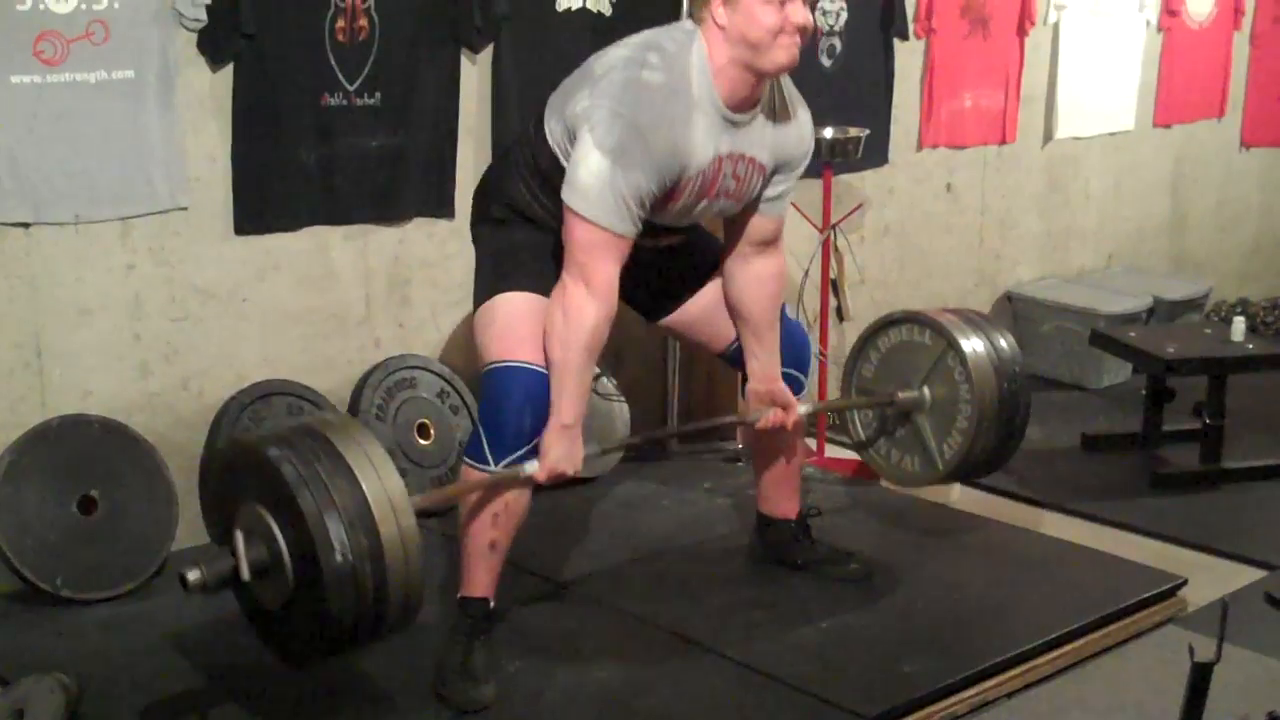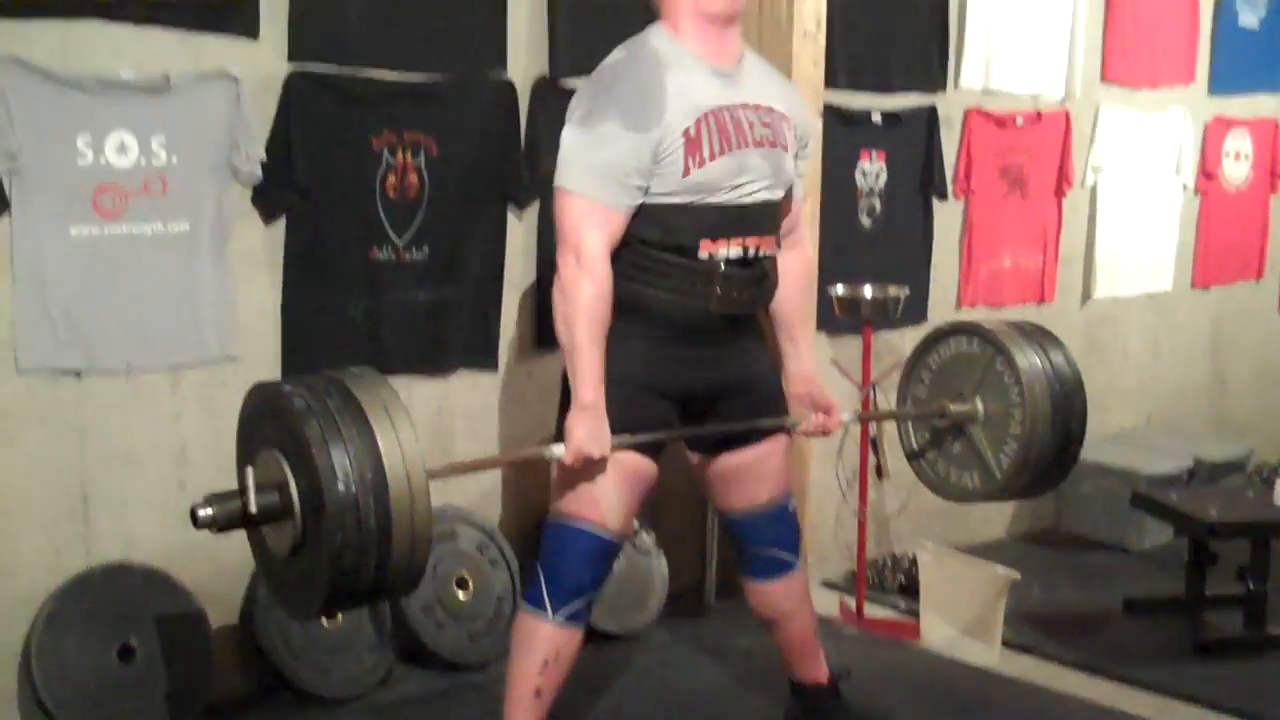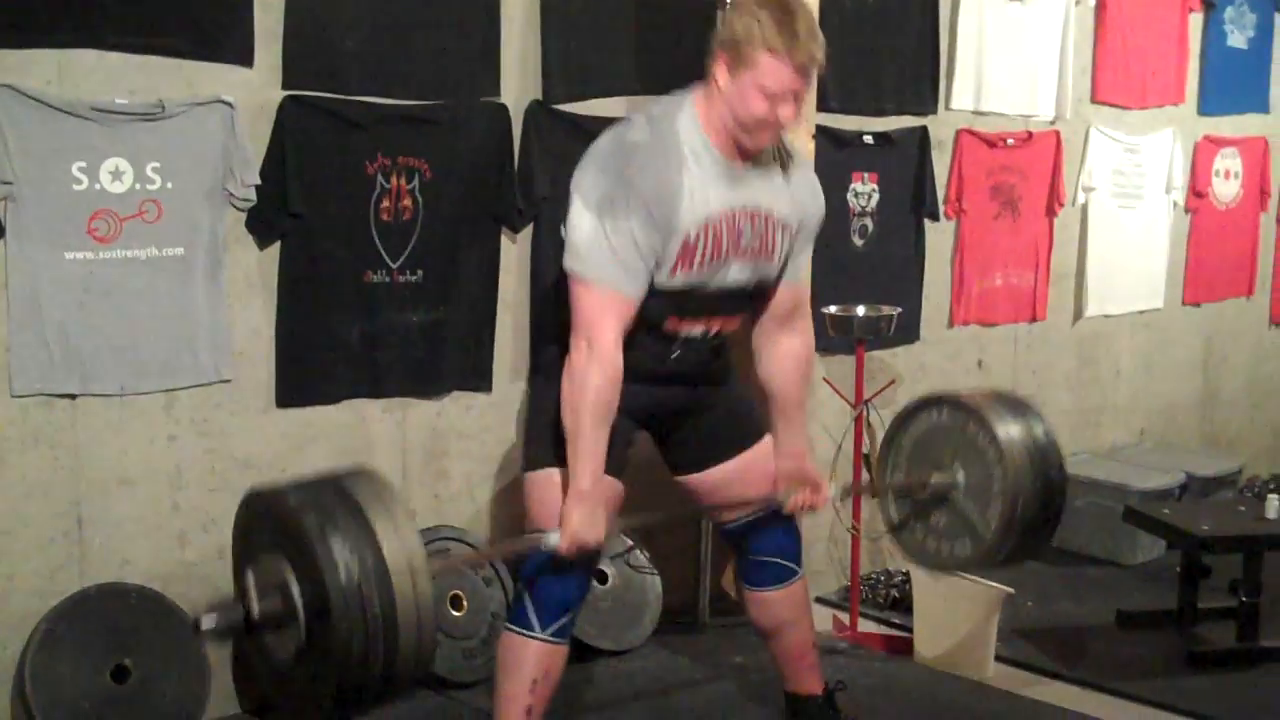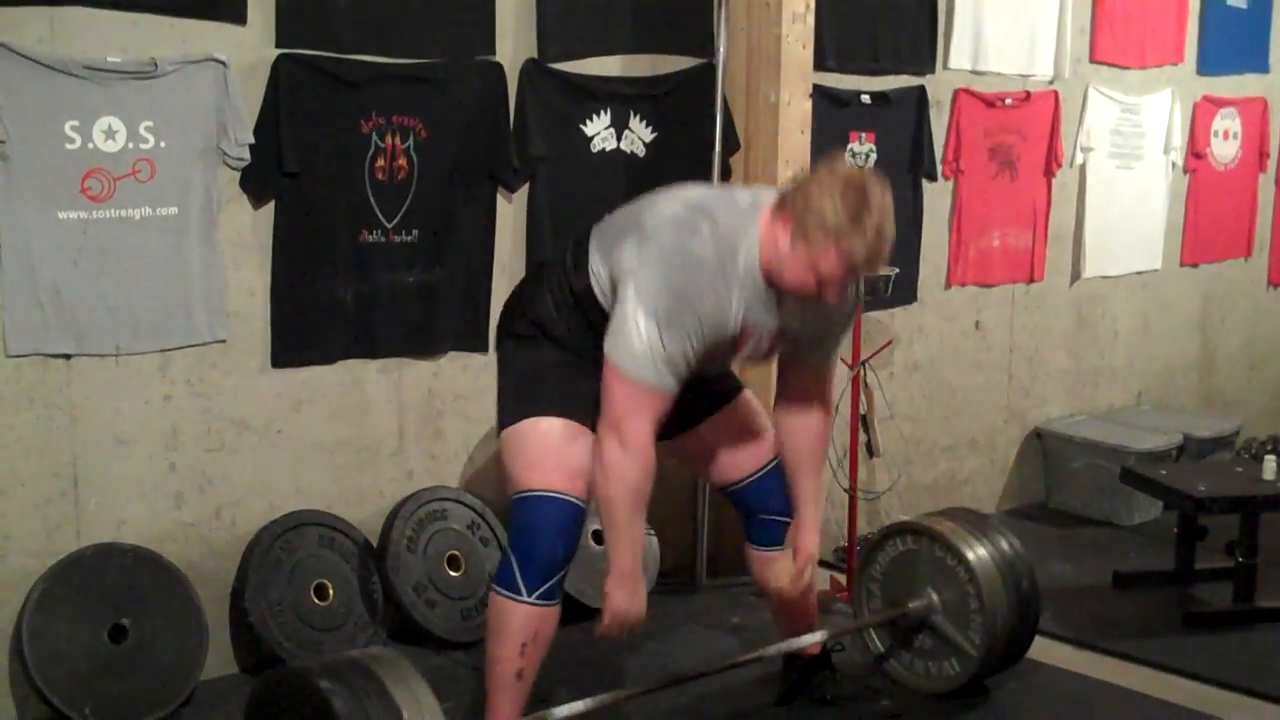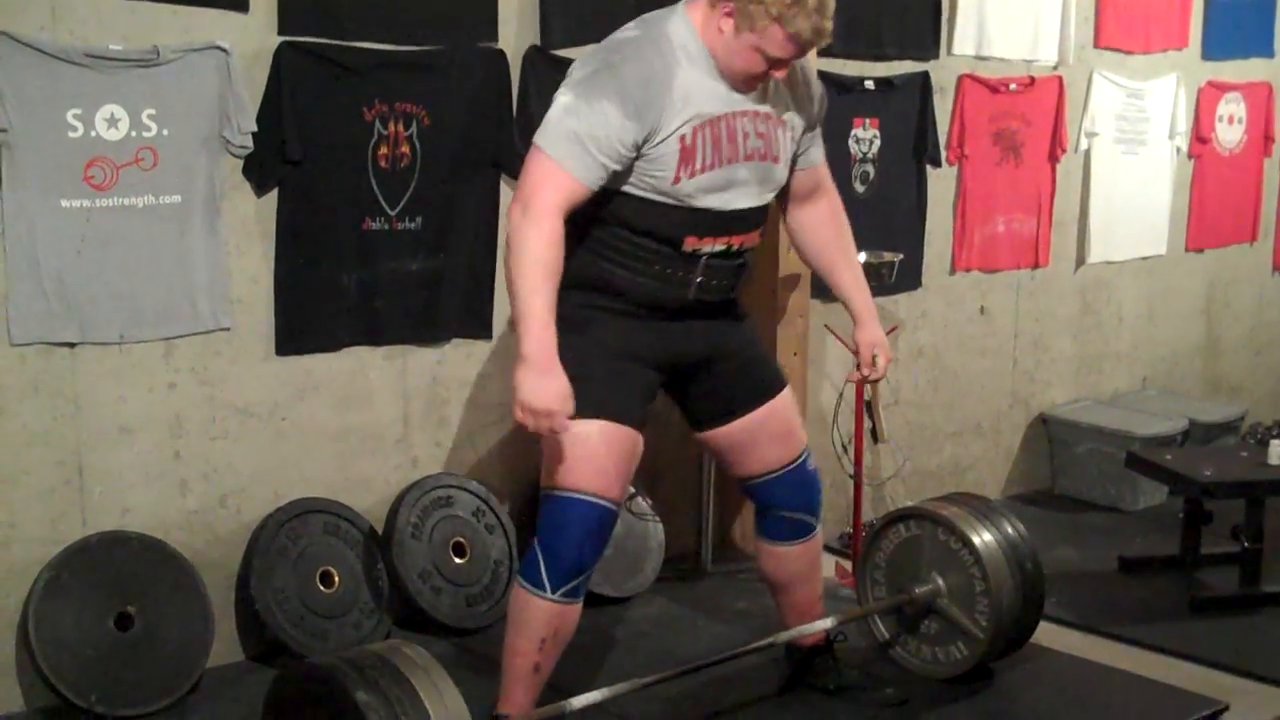
dt=0.7s
person 1, frame 1
left shoulder: (785, 122)
right shoulder: (643, 102)
left elbow: (757, 249)
right elbow: (588, 284)
left wrist: (764, 375)
right wrist: (565, 426)
left hip: (655, 229)
right hip: (533, 223)
left knee: (782, 351)
right knee: (520, 400)
left ankle: (784, 532)
right ankle: (471, 621)
person 1, frame 2
left shoulder: (781, 100)
right shoulder: (625, 92)
left elbow: (792, 241)
right elbow: (583, 258)
left wrist: (799, 371)
right wrist: (587, 407)
left hip: (734, 343)
right hip: (635, 345)
left knee: (770, 535)
right knee: (579, 552)
person 1, frame 3
left shoulder: (798, 184)
right shoulder: (638, 158)
left elbow: (785, 326)
right elbow: (598, 343)
left wrist: (792, 450)
right wrist: (584, 492)
left hip: (697, 370)
right hip: (593, 358)
left knee: (773, 533)
right knee: (559, 572)
person 1, frame 4
left shoulder: (827, 281)
right shoulder: (687, 263)
left elbow: (805, 401)
right elbow: (625, 436)
left wrist: (808, 526)
right wrist: (625, 576)
right hip: (559, 338)
left knee: (775, 490)
right knee: (546, 524)
left ankle: (809, 667)
person 1, frame 5
left shoulder: (795, 85)
right shoulder: (631, 69)
left elbow: (810, 199)
right elbow: (538, 208)
left wrist: (863, 311)
right wrist: (536, 357)
left hip: (714, 317)
right hip: (608, 315)
left knee: (791, 486)
right knee: (575, 525)
left ankle: (813, 659)
